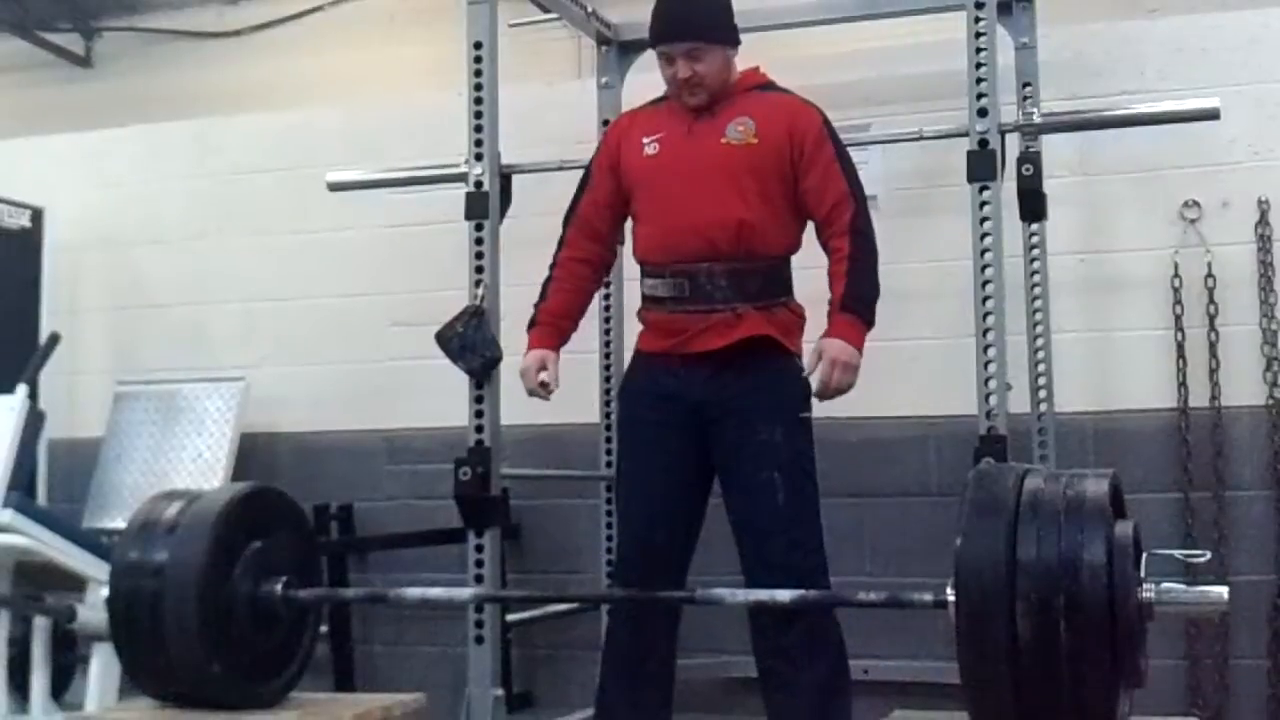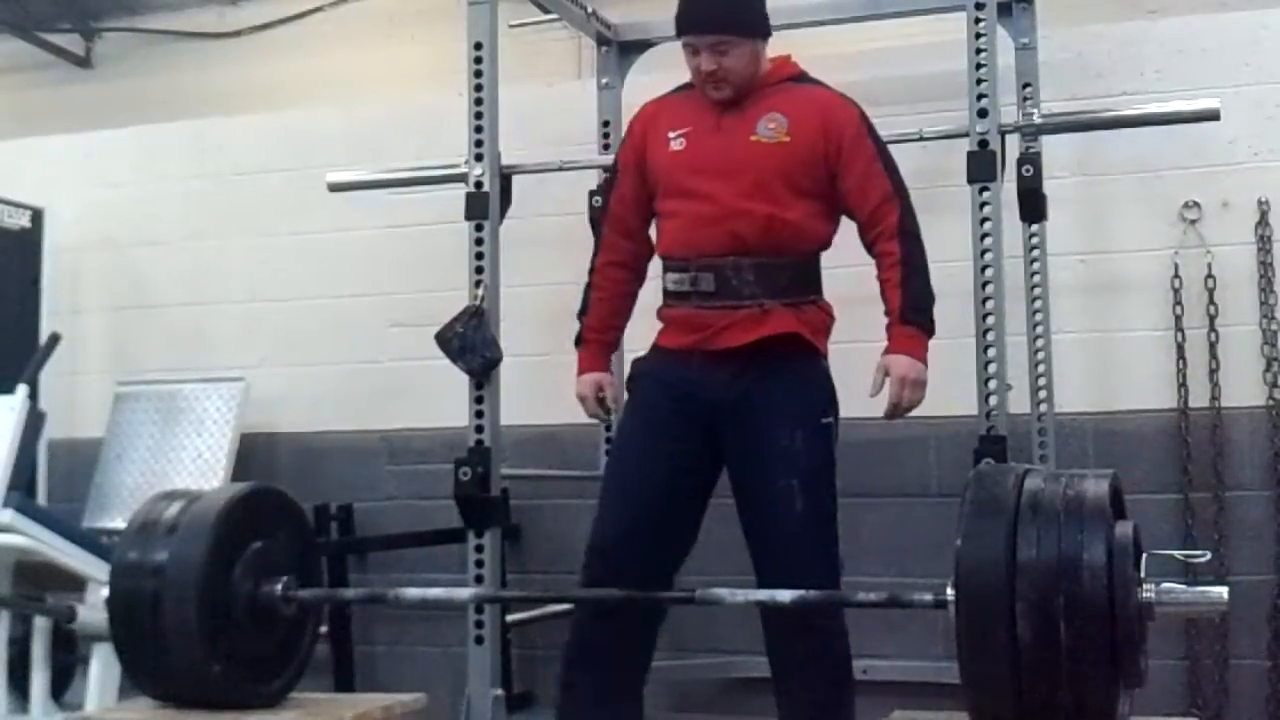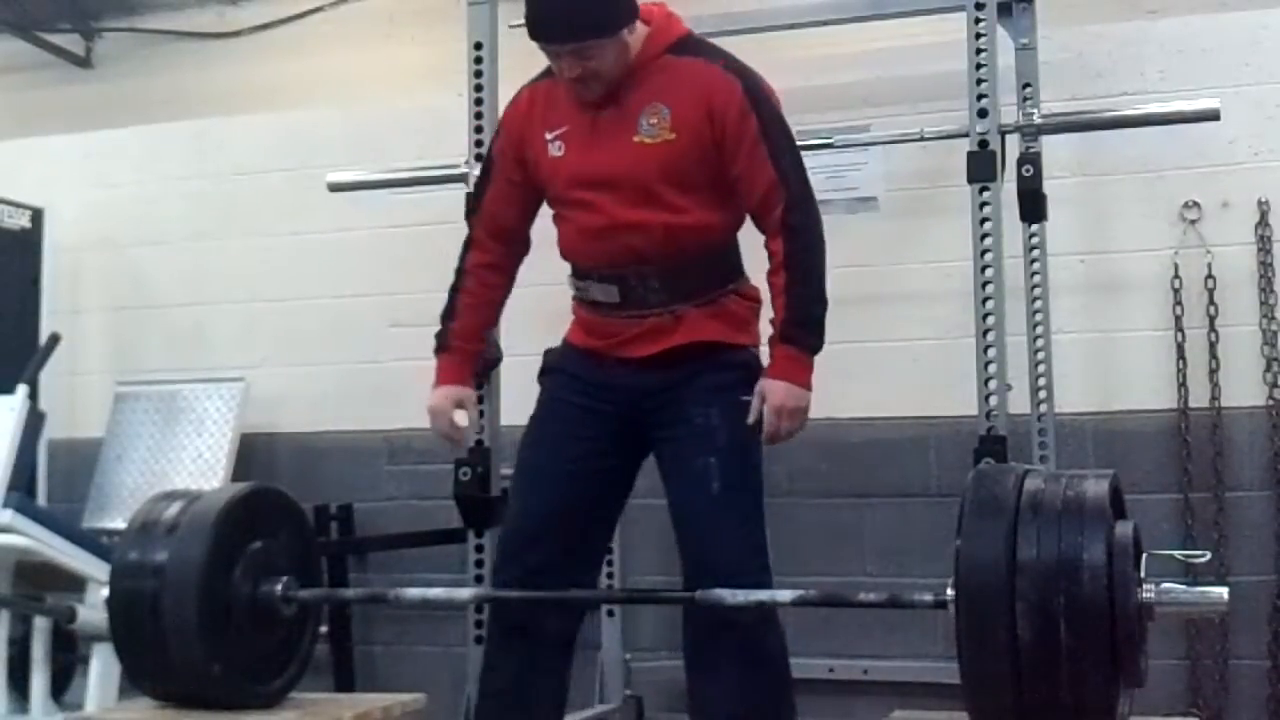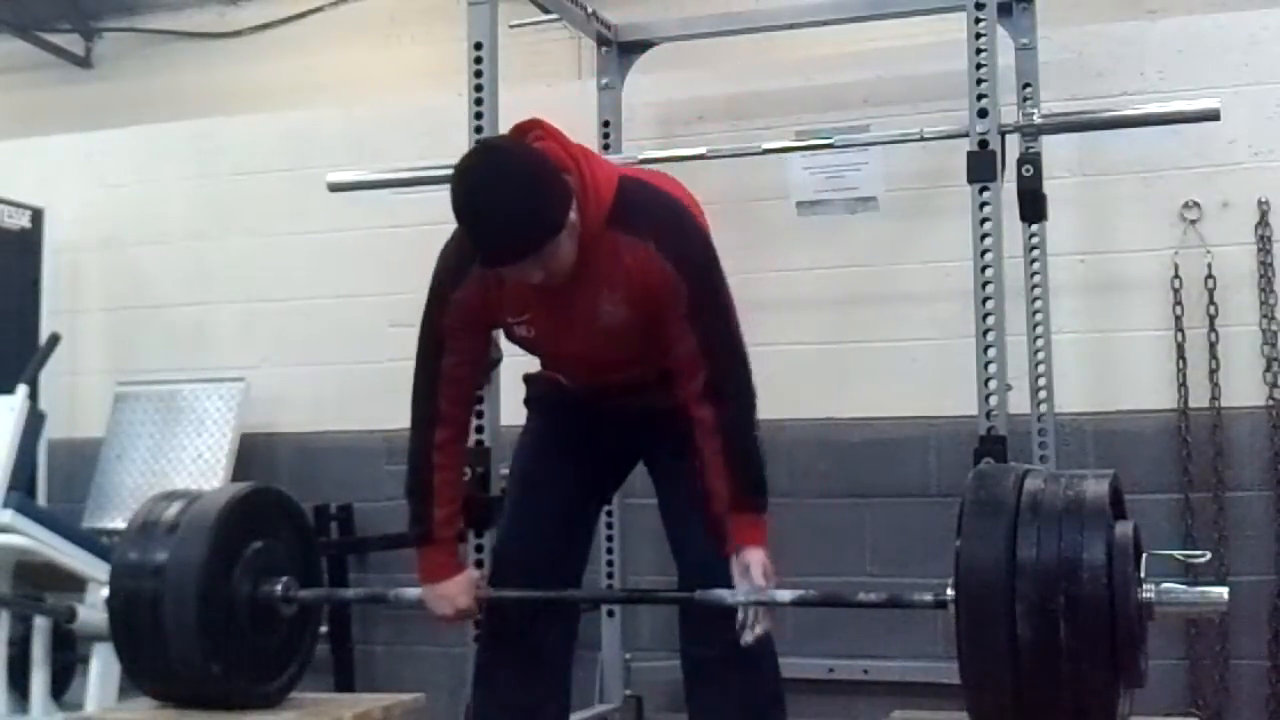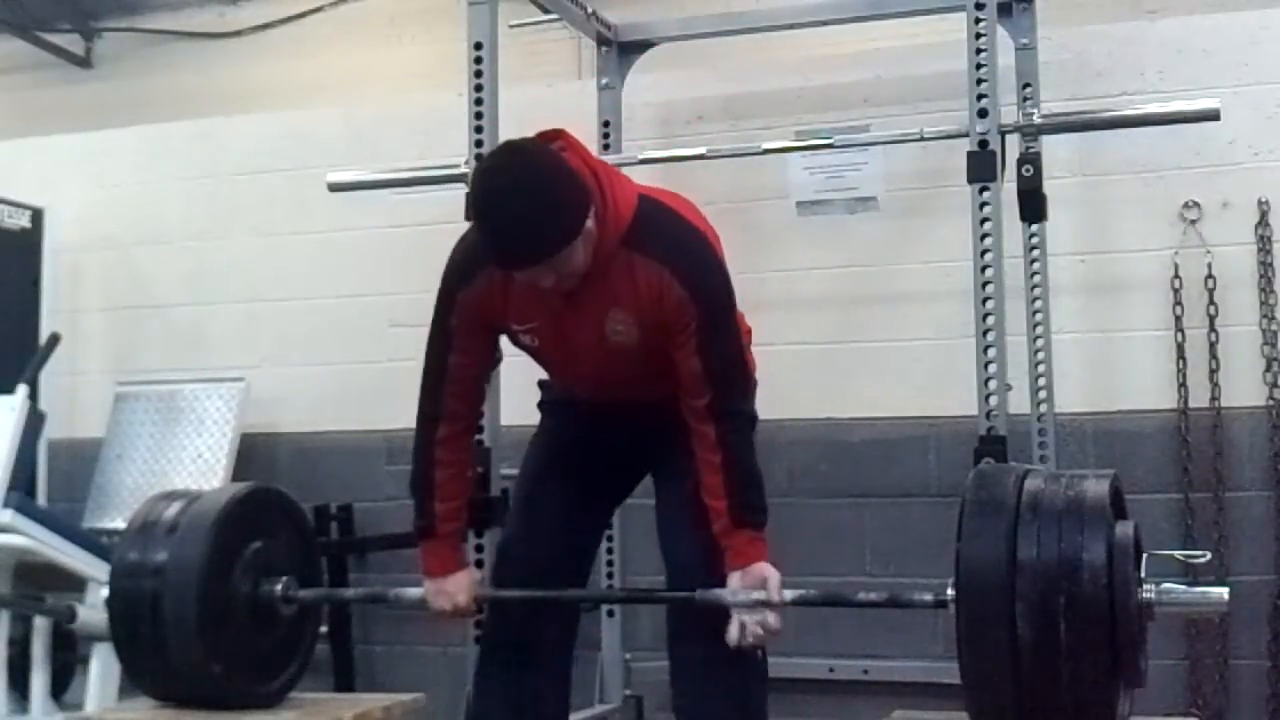
dt=1s
person 1, frame 1
left shoulder: (789, 119)
right shoulder: (629, 134)
left elbow: (847, 226)
right elbow: (584, 244)
left wrist: (847, 327)
right wrist: (545, 335)
left hip: (758, 370)
right hip: (658, 375)
left knee: (785, 569)
right knee: (642, 568)
person 1, frame 2
left shoulder: (823, 113)
right shoulder: (655, 124)
left elbow: (891, 226)
right elbow: (619, 246)
left wrist: (908, 338)
right wrist: (594, 352)
left hip: (781, 371)
right hip: (674, 371)
left knee: (798, 578)
right knee: (619, 564)
person 1, frame 3
left shoulder: (716, 86)
right shoulder: (530, 111)
left elbow: (790, 221)
right elbow: (491, 244)
left wrist: (791, 360)
right wrist: (456, 365)
left hip: (705, 364)
right hip: (590, 365)
left knee: (724, 578)
right knee: (529, 566)
person 1, frame 4
left shoulder: (660, 227)
right shoulder: (465, 270)
left elbow: (716, 388)
right elbow: (443, 405)
left wrist: (744, 531)
right wrist: (438, 557)
left hip: (680, 398)
right hip: (572, 404)
left knee: (719, 590)
right knee: (519, 591)
person 1, frame 5
left shoulder: (674, 247)
right shoulder: (476, 269)
left elbow: (719, 408)
right elbow: (448, 405)
left wrist: (745, 549)
right wrist: (441, 552)
left hip: (685, 410)
right hip: (582, 411)
left knee: (708, 590)
right knee: (520, 591)
